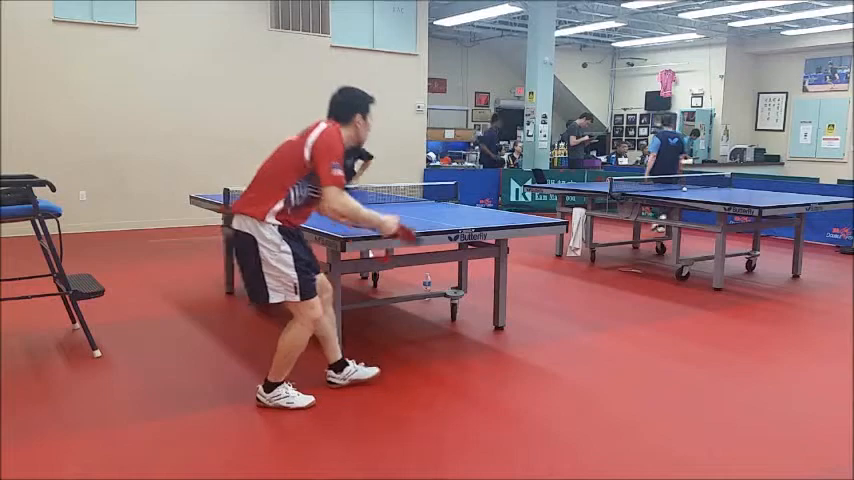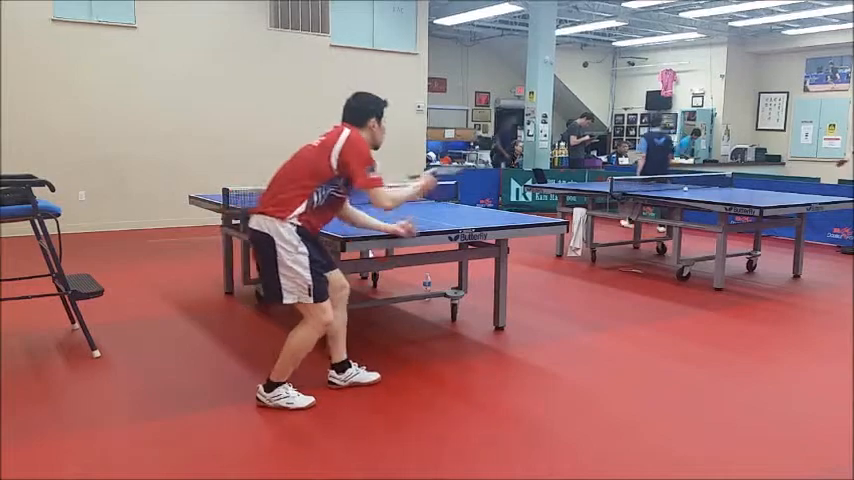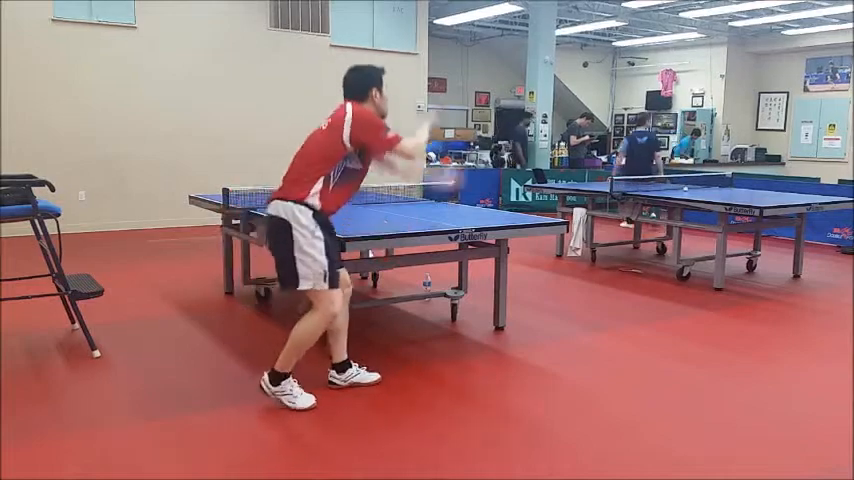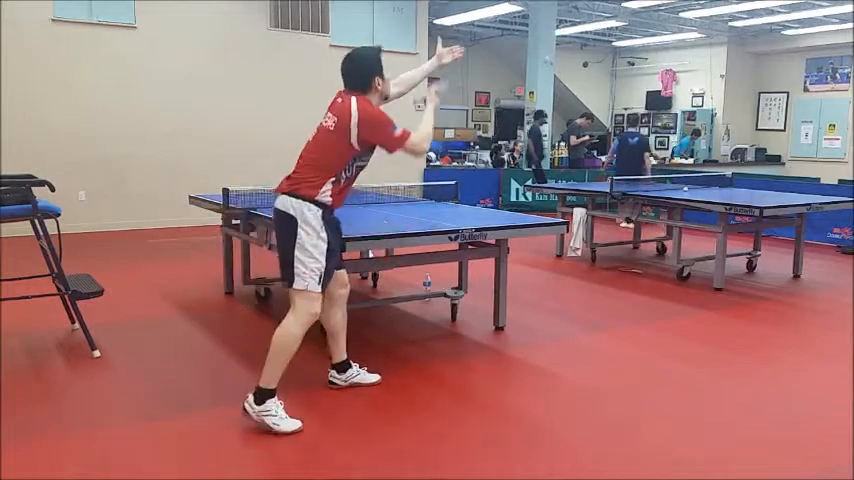
dt=0.3s
person 1, frame 1
left shoulder: (322, 136)
right shoulder: (329, 137)
left elbow: (324, 205)
right elbow: (336, 203)
left wrist: (369, 221)
right wrist: (381, 222)
left hip: (274, 226)
right hip: (261, 228)
left knee: (322, 291)
right knee: (308, 313)
left ankle: (339, 367)
right ankle: (272, 388)
person 1, frame 2
left shoulder: (340, 142)
right shoulder: (353, 142)
left elbow: (342, 209)
right elbow: (384, 200)
left wrist: (389, 229)
right wrist: (419, 187)
left hip: (290, 227)
right hip: (279, 229)
left knee: (339, 289)
right knee: (320, 316)
left ankle: (341, 369)
right ankle: (273, 388)
person 1, frame 3
left shoulder: (351, 120)
right shoulder: (360, 116)
left elbow: (391, 158)
right elbow: (411, 150)
right wrist: (425, 129)
left hip: (306, 214)
right hip: (297, 215)
left knee: (340, 288)
right knee: (329, 308)
left ankle: (341, 369)
right ankle: (278, 379)
person 1, frame 4
left shoulder: (347, 101)
right shoulder: (366, 115)
left elbow: (396, 87)
right elbow: (419, 146)
left wrist: (433, 64)
right wrist: (431, 105)
left hip: (308, 208)
right hip: (304, 210)
left knee: (337, 290)
right knee: (307, 309)
left ankle: (341, 369)
right ankle: (263, 400)
person 2, frame 1
left shoulder: (658, 136)
right shoulder: (680, 138)
left elbow: (652, 156)
right elbow: (681, 159)
left wrist: (647, 173)
right wrist: (678, 172)
left hip: (657, 173)
right hip: (671, 174)
left ankle: (660, 217)
right ankle: (662, 225)
person 2, frame 2
left shoulder: (645, 138)
right shoulder: (668, 138)
left elbow: (642, 158)
right elbow: (669, 158)
left wrist: (638, 174)
left hip: (647, 174)
right hip: (662, 174)
left ankle: (630, 221)
right ankle: (662, 225)
person 2, frame 3
left shoulder: (629, 138)
right shoulder: (653, 138)
left elbow: (620, 156)
right elbow: (657, 157)
left wrist: (615, 171)
right wrist: (661, 172)
left hip: (630, 172)
right hip: (646, 173)
left ankle: (629, 220)
person 2, frame 4
left shoulder: (620, 138)
right shoulder: (643, 139)
right elbow: (646, 158)
right wrist: (648, 174)
left hip: (622, 172)
right hip: (637, 173)
left ankle: (627, 219)
right ankle: (627, 218)
